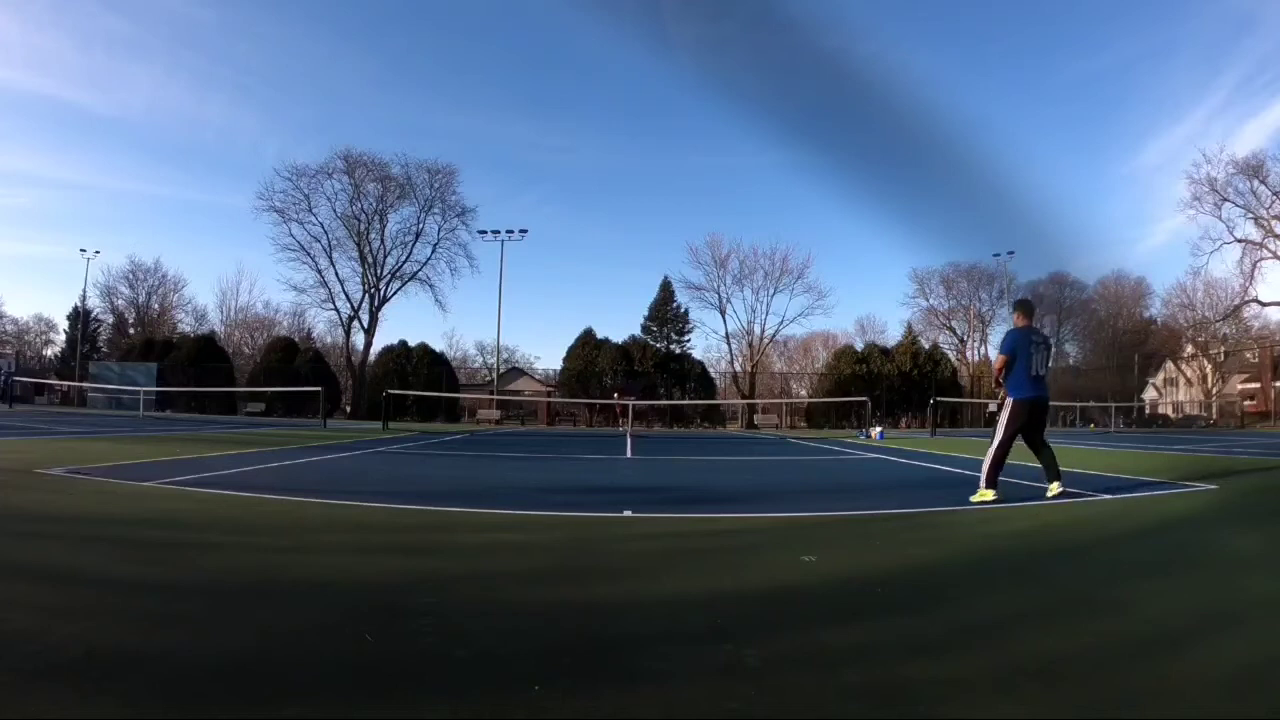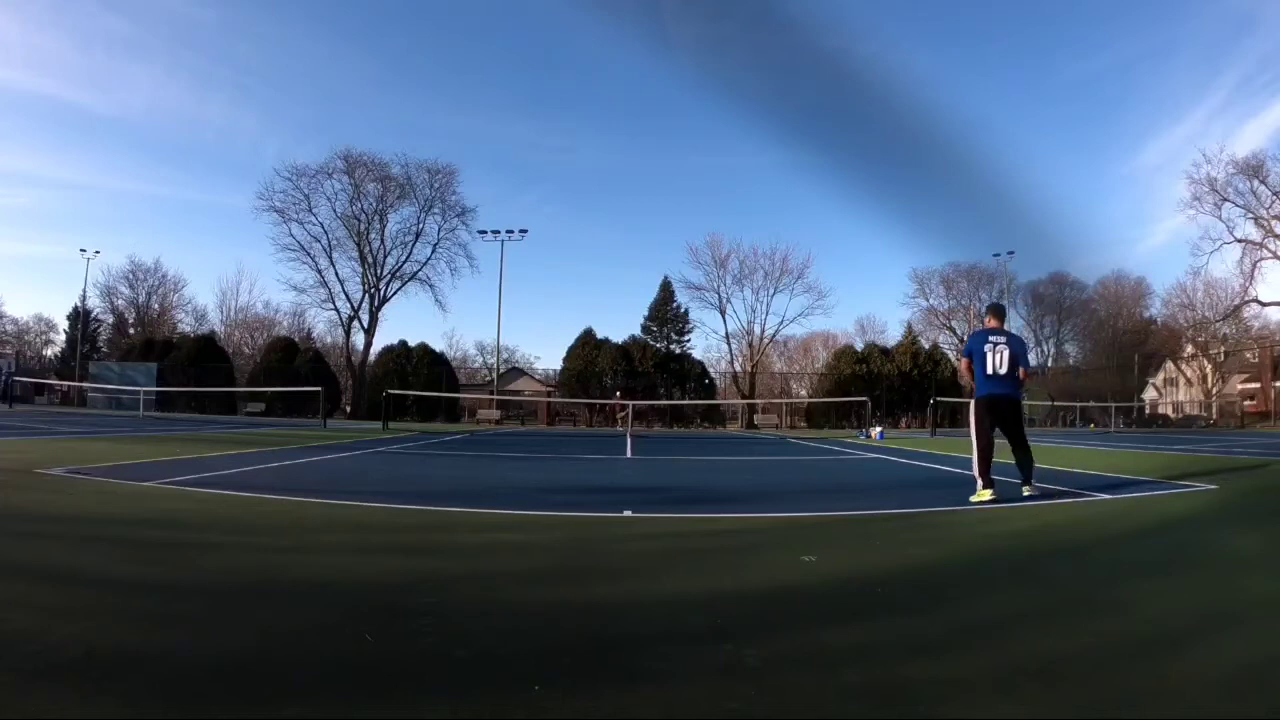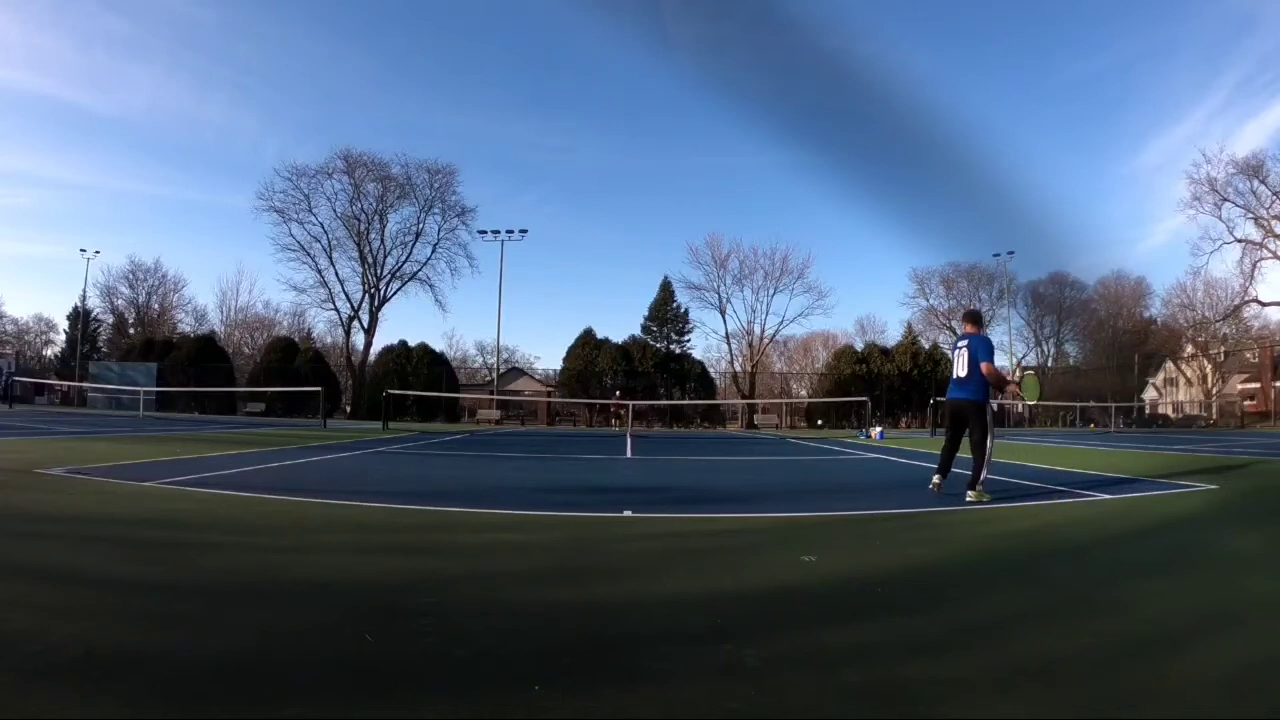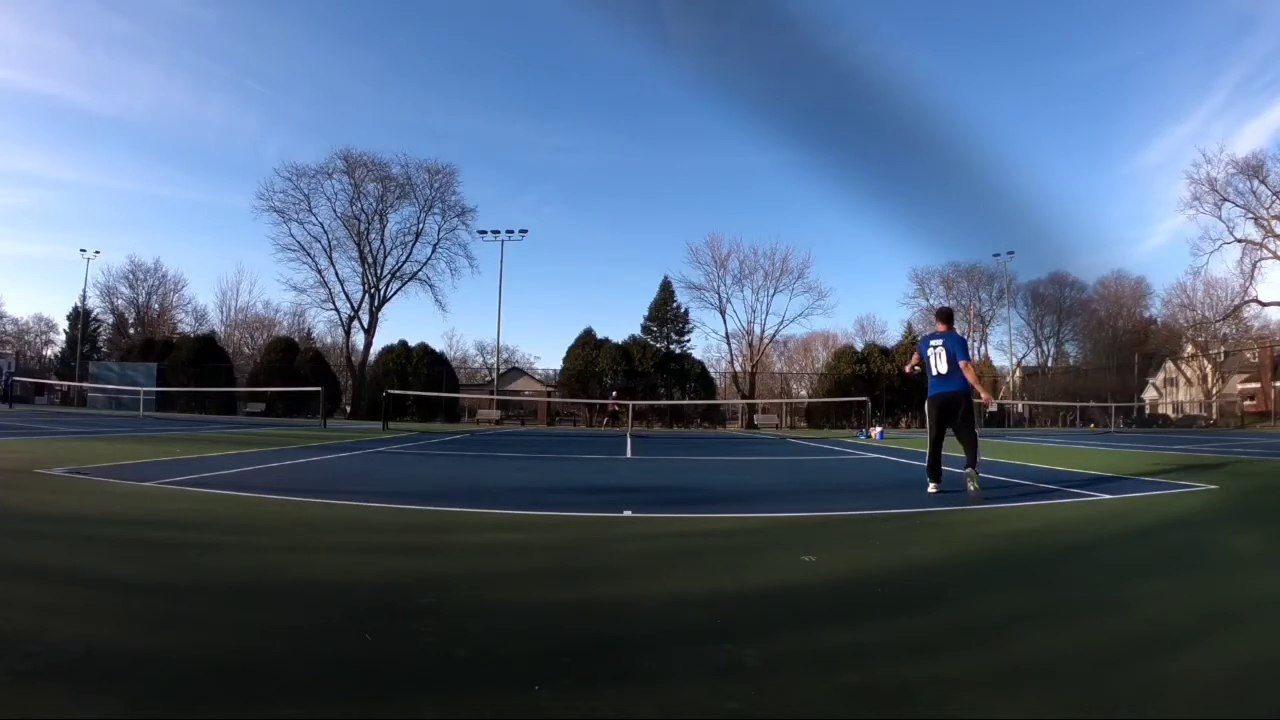
dt=0.4s
person 1, frame 1
left shoulder: (1014, 334)
right shoulder: (1045, 339)
left elbow: (999, 365)
left wrist: (997, 381)
left hip: (1020, 399)
right hip: (1041, 398)
left knee: (1000, 444)
right knee: (1038, 443)
left ankle: (988, 489)
right ankle: (1055, 482)
person 1, frame 2
left shoulder: (976, 337)
right shoulder: (1017, 341)
left elbow: (965, 367)
right elbow: (1023, 374)
left hip: (984, 398)
right hip: (1011, 399)
left knee: (982, 444)
right knee: (1019, 442)
left ankle: (985, 488)
right ankle: (1028, 484)
person 1, frame 3
left shoulder: (958, 343)
right shoulder: (983, 341)
right elbow: (987, 370)
left wrist: (999, 385)
right wrist: (1008, 384)
left hip: (953, 399)
right hip: (976, 401)
left knee: (951, 442)
right knee: (981, 446)
left ankle: (939, 475)
right ankle: (974, 489)
person 1, frame 4
left shoulder: (925, 341)
right shoulder: (957, 339)
left elbow: (918, 356)
right elbow: (965, 367)
left wrist: (911, 366)
right wrist: (982, 390)
left hip: (935, 397)
right hip: (958, 395)
left knee: (935, 441)
right knee: (968, 437)
left ankle: (934, 482)
right ankle: (971, 470)
